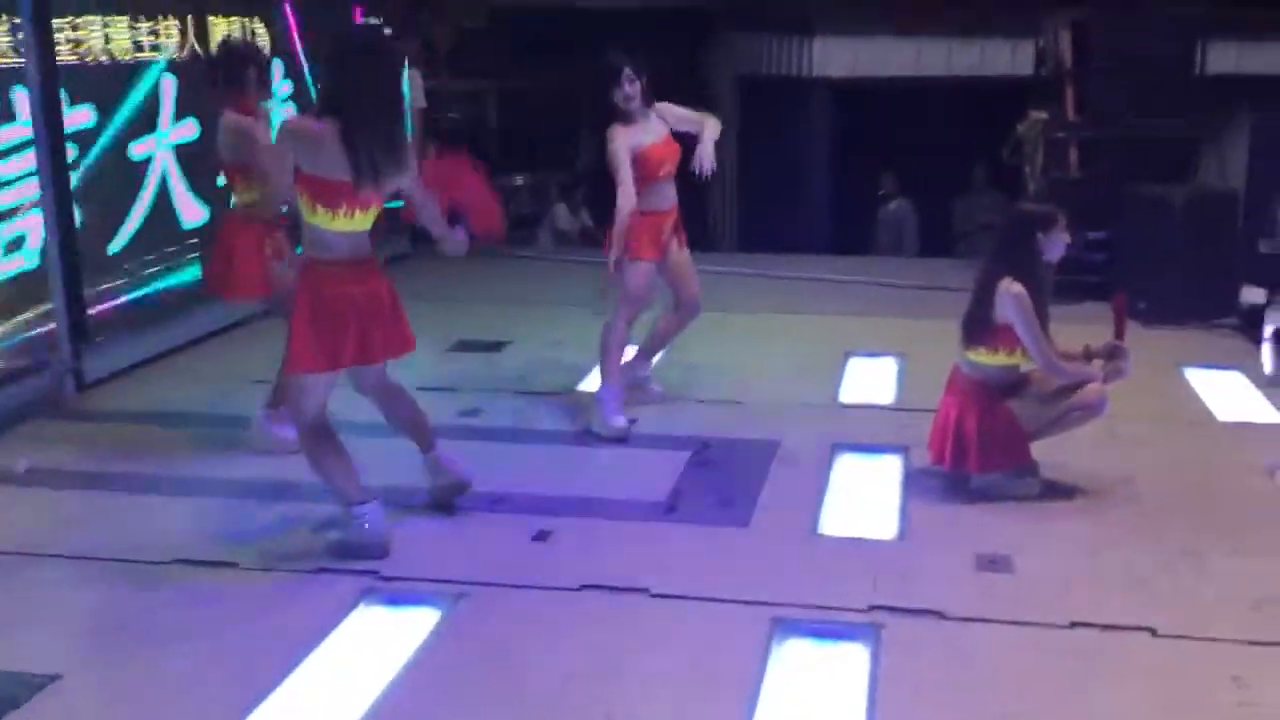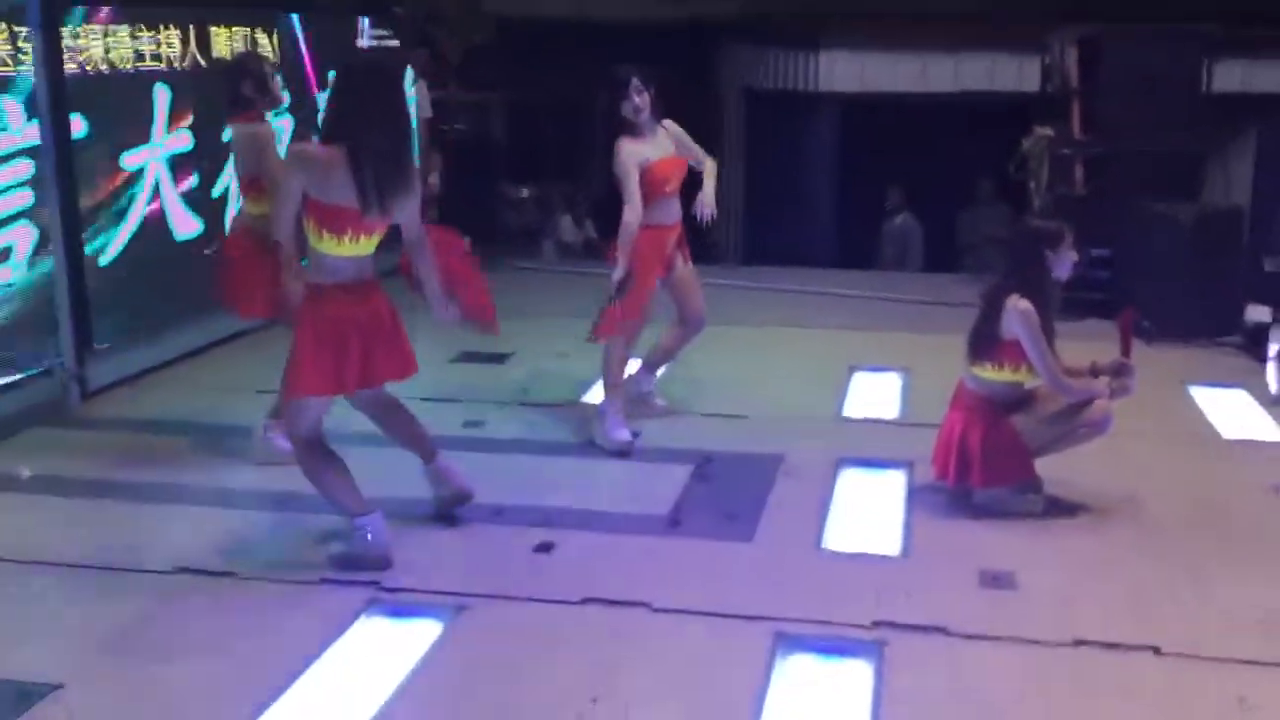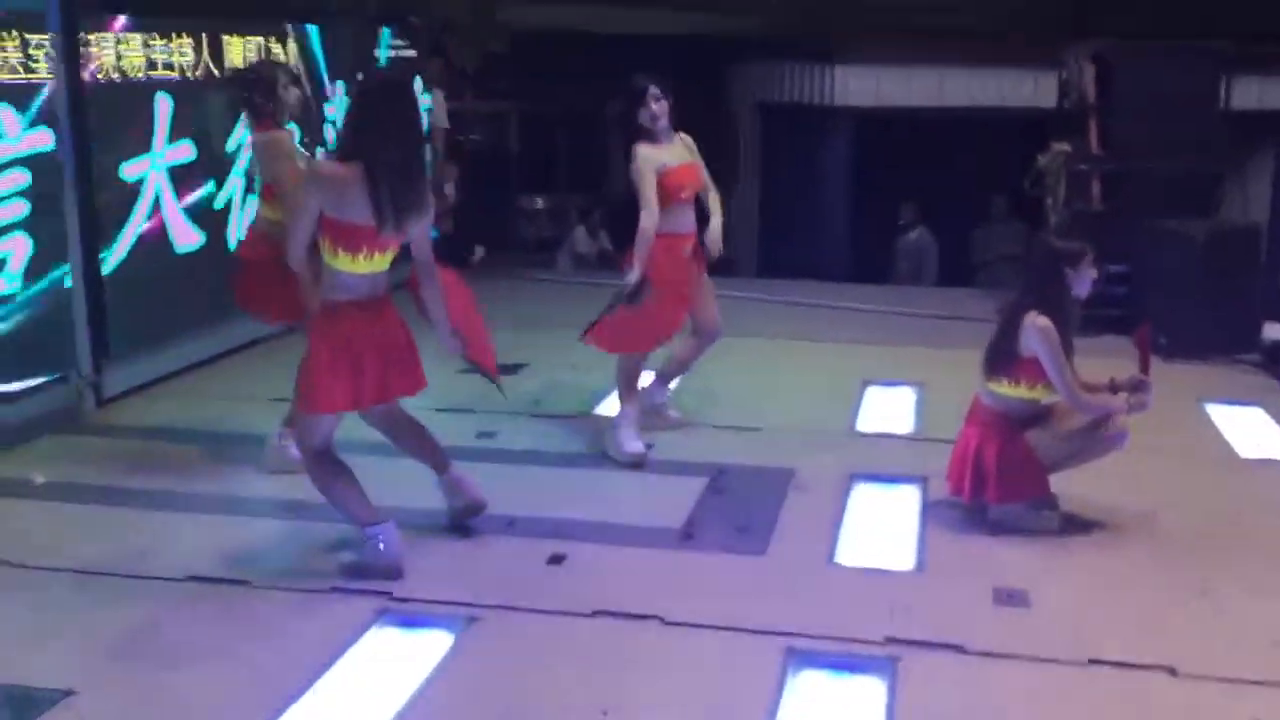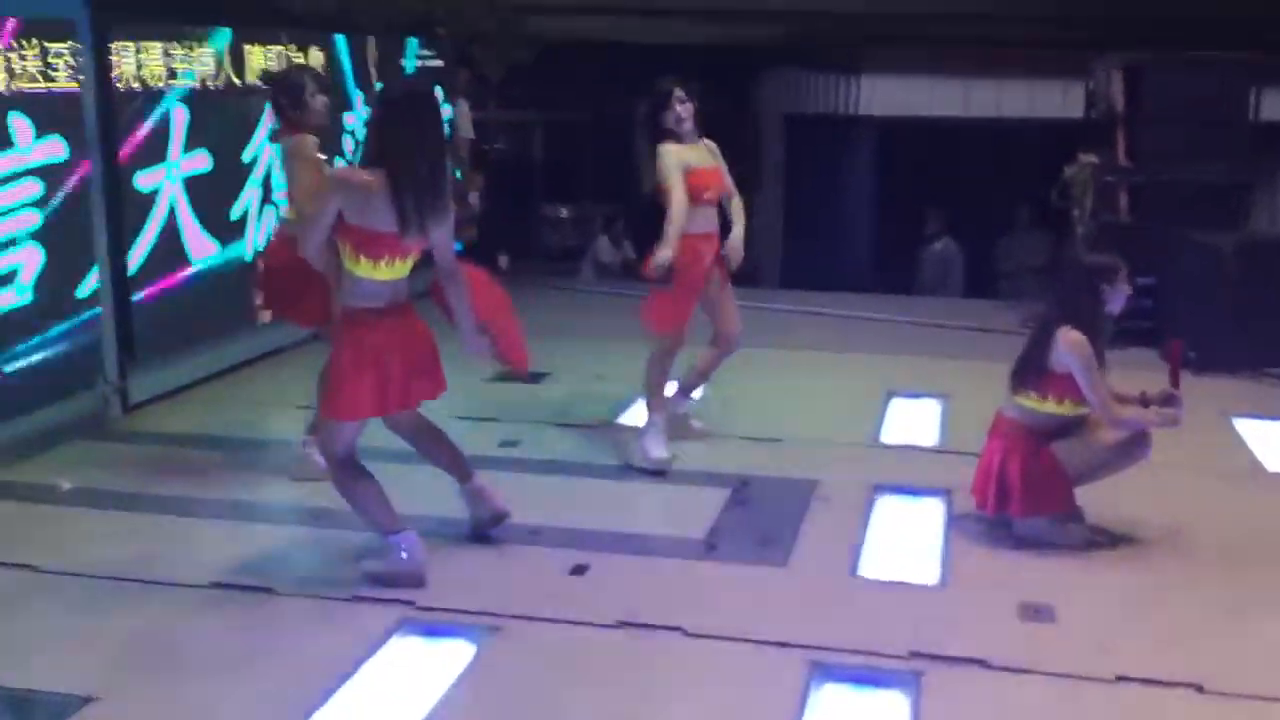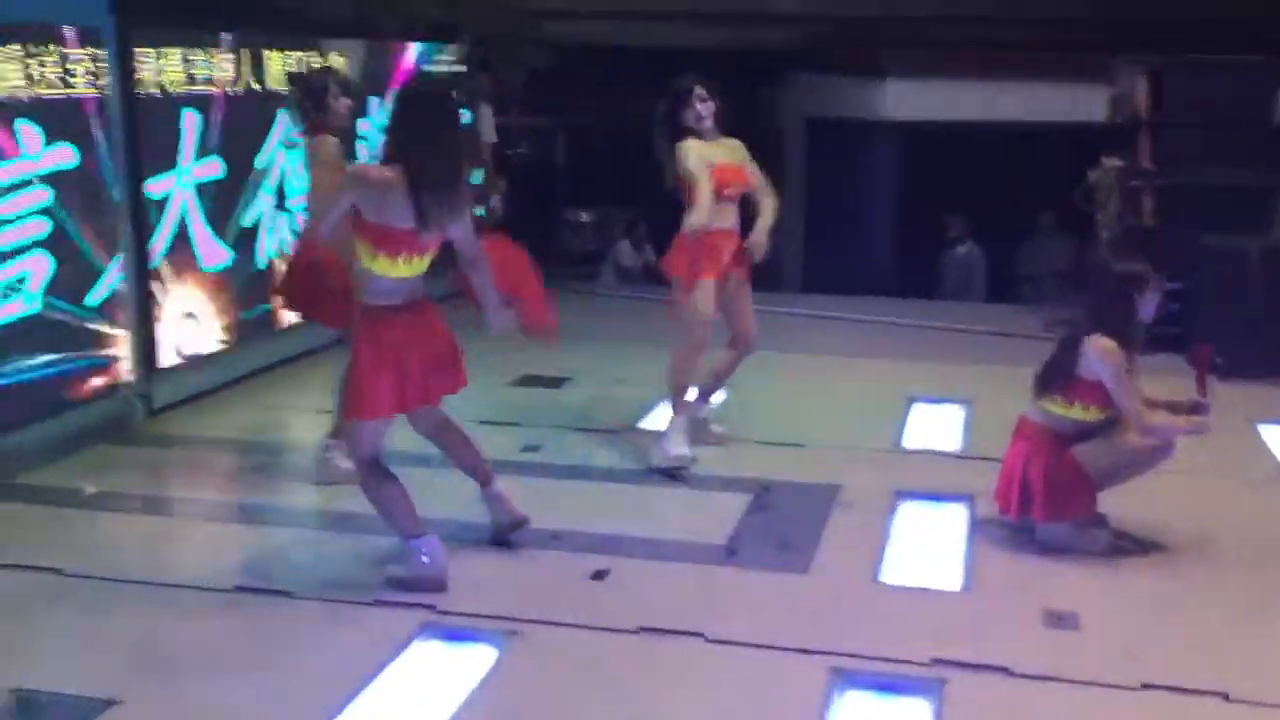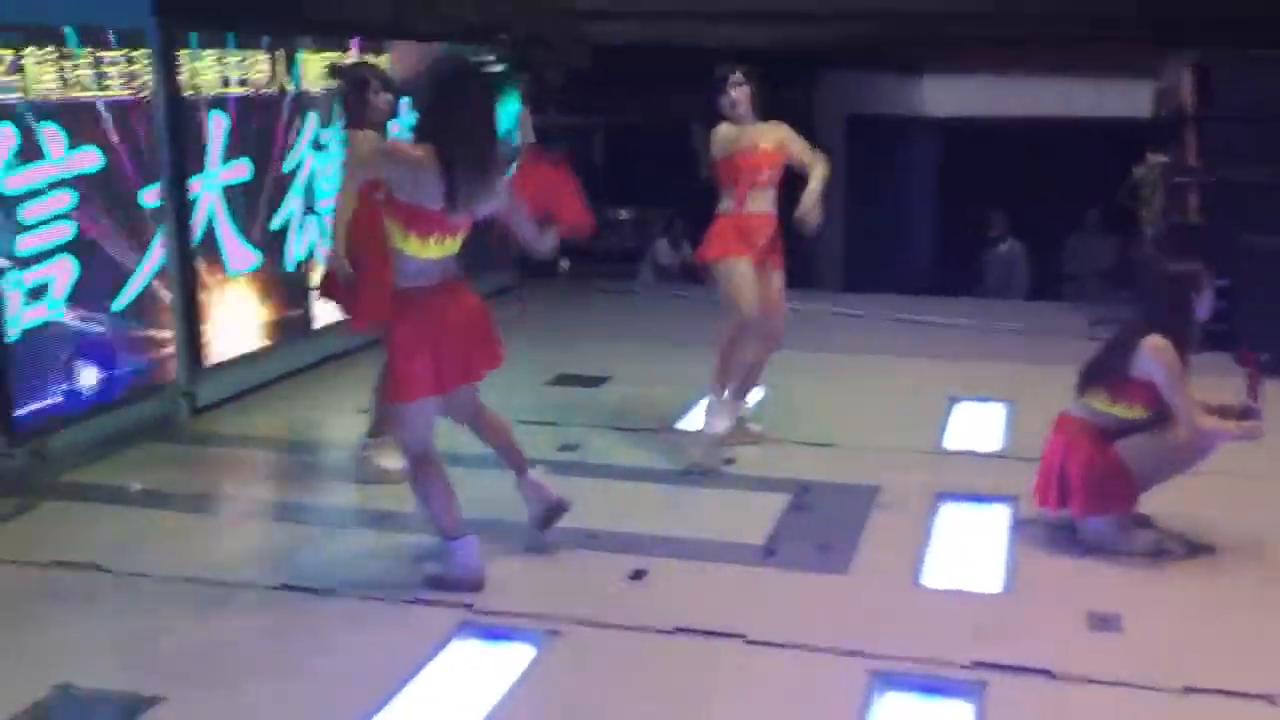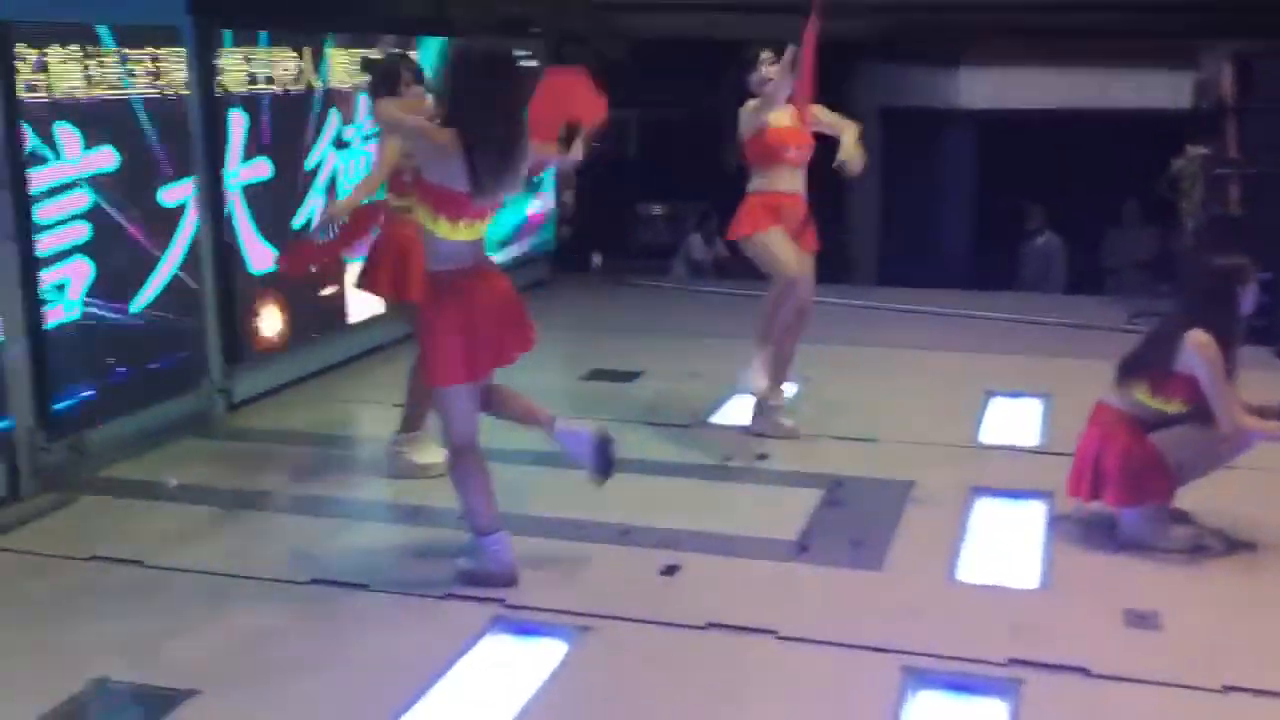
dt=0.1s
person 1, frame 1
left shoulder: (302, 134)
right shoulder: (395, 147)
left elbow: (275, 190)
right elbow: (423, 205)
right wrist: (447, 238)
left hip: (323, 289)
right hip: (369, 284)
left knee: (308, 416)
right knee: (377, 384)
left ankle: (366, 521)
right ankle: (441, 468)
person 1, frame 2
left shoulder: (308, 160)
right shoulder: (403, 174)
left elbow: (282, 233)
right elbow: (418, 244)
right wrist: (439, 302)
left hip: (324, 312)
right hip: (371, 308)
left knee: (303, 433)
right knee: (373, 400)
left ankle: (369, 532)
right ankle: (443, 475)
person 1, frame 3
left shoulder: (324, 178)
right shoulder: (417, 191)
left elbow: (296, 254)
right elbow: (426, 268)
left wrist: (312, 295)
right wrist: (444, 330)
left hip: (339, 329)
right hip: (383, 323)
left knee: (313, 445)
right knee: (385, 414)
left ankle: (381, 542)
right ankle: (457, 486)
person 1, frame 4
left shoulder: (351, 186)
right shoulder: (438, 199)
left elbow: (312, 252)
right elbow: (450, 273)
right wrist: (471, 332)
left hip: (361, 335)
right hip: (405, 329)
left knee: (338, 453)
right knee: (408, 421)
left ankle: (406, 552)
right ankle: (480, 497)
person 1, frame 5
left shoulder: (367, 181)
right shoulder: (455, 194)
left elbow: (318, 232)
right elbow: (472, 258)
right wrist: (495, 308)
left hip: (380, 333)
right hip: (423, 325)
left knee: (365, 455)
right knee: (430, 419)
left ankle: (426, 557)
right ankle: (498, 502)
person 1, frame 6
left shoulder: (407, 161)
right shoulder: (489, 172)
right elbow: (515, 218)
right wrist: (541, 240)
left hip: (416, 314)
right hip: (459, 306)
left knee: (416, 444)
right knee: (466, 407)
left ankle: (463, 558)
right ankle: (535, 488)
person 1, frame 7
left shoulder: (431, 141)
right shoulder: (514, 149)
left elbow: (381, 110)
right elbow: (545, 156)
left wrist: (413, 105)
right wrist: (570, 153)
left hip: (451, 298)
right hip: (489, 288)
left knee: (460, 436)
right knee: (483, 391)
left ankle: (495, 553)
right ankle: (568, 433)
person 2, frame 1
left shoulder: (252, 117)
right shoulder: (240, 125)
right elbow: (275, 182)
left hip: (265, 232)
right hip: (249, 238)
left ankle: (279, 410)
right ankle: (272, 420)
person 2, frame 2
left shoulder: (251, 130)
right shoulder: (257, 135)
left hip: (262, 244)
right hip: (259, 249)
left ankle: (282, 421)
right ankle: (273, 431)
person 2, frame 3
left shoulder: (274, 138)
right shoulder: (277, 141)
right elbow: (296, 204)
left hip: (278, 250)
right hip: (275, 254)
left ankle: (296, 430)
right ankle: (286, 440)
person 2, frame 4
left shoulder: (300, 143)
right shoulder: (303, 146)
right elbow: (309, 211)
left hip: (303, 254)
right hip: (304, 258)
left ankle: (321, 437)
right ankle: (313, 444)
person 2, frame 5
left shoulder: (326, 145)
right shoulder: (326, 147)
right elbow: (323, 211)
left hip: (332, 256)
right hip: (329, 258)
left ankle: (341, 441)
right ankle: (335, 449)
person 2, frame 6
left shoulder: (371, 137)
right shoulder: (362, 140)
right elbow: (348, 197)
right wrist: (341, 250)
left ankle: (381, 436)
right ankle: (375, 446)
person 2, frame 7
left shoulder: (404, 129)
right shoulder: (400, 132)
right elbow: (380, 172)
right wrist: (348, 203)
left hip: (410, 239)
right hip: (407, 242)
left ankle: (411, 434)
right ankle: (409, 440)
person 3, frame 1
left shoulder: (662, 113)
right shoulder: (618, 135)
left elbow: (711, 123)
right elbow: (626, 192)
left wrist: (706, 144)
right wrist: (617, 246)
left hip: (669, 223)
right hip: (642, 226)
left knee: (690, 302)
right knee: (628, 308)
left ankle: (638, 367)
right ankle: (609, 399)
person 3, frame 2
left shoulder: (670, 131)
right shoulder: (627, 149)
left elbow: (706, 162)
right elbow: (633, 208)
left wrist: (708, 191)
right wrist: (621, 263)
left hip: (674, 237)
right hip: (645, 240)
left knee: (695, 316)
right knee: (627, 322)
left ankle: (640, 379)
right ankle: (611, 413)
person 3, frame 3
left shoulder: (684, 141)
right shoulder: (644, 153)
left elbow: (708, 188)
right elbow: (649, 212)
left wrist: (715, 224)
right wrist: (638, 267)
left hip: (690, 248)
right hip: (659, 250)
left knee: (709, 328)
right knee: (642, 333)
left ankle: (655, 393)
right ankle: (625, 423)
person 3, frame 4
left shoulder: (710, 148)
right shoulder: (668, 152)
left elbow: (732, 198)
right elbow: (676, 198)
left wrist: (736, 234)
right wrist: (667, 247)
left hip: (713, 252)
right hip: (682, 252)
left knee: (729, 336)
right knee: (670, 338)
left ankle: (677, 402)
right ankle: (653, 431)
person 3, frame 5
left shoulder: (735, 146)
right shoulder: (687, 148)
left elbow: (765, 192)
right elbow: (701, 183)
left wrist: (763, 227)
right wrist: (697, 214)
left hip: (733, 250)
right hip: (700, 248)
left knee: (745, 338)
right knee: (694, 333)
left ankle: (697, 407)
right ankle: (677, 428)
person 3, frame 6
left shoulder: (776, 131)
right shoulder: (722, 133)
left elbow: (816, 161)
right elbow: (741, 141)
left wrist: (812, 193)
right wrist: (750, 133)
left hip: (767, 237)
right hip: (730, 235)
left knee: (773, 329)
right knee: (746, 316)
left ankle: (736, 405)
right ankle: (718, 403)
person 3, frame 7
left shoulder: (805, 111)
right shoulder: (752, 111)
left elbow: (847, 126)
right elbow: (770, 104)
left wrist: (849, 142)
right wrist: (785, 80)
left hip: (798, 217)
right hip: (761, 213)
left knee: (800, 307)
right knee: (792, 278)
left ankle: (769, 402)
right ankle: (760, 354)
person 4, frame 1
left shoulder: (1007, 282)
right shoulder: (1013, 292)
left elbow: (1043, 353)
right elbow: (1050, 366)
left wrist: (1091, 354)
right wrist: (1099, 373)
left hip: (986, 394)
right hip: (980, 406)
left knee: (1083, 381)
right knee: (1094, 396)
left ankle: (1002, 450)
right ankle: (995, 467)
person 4, frame 2
left shoulder: (1015, 298)
right shoulder: (1021, 309)
left elbow: (1051, 369)
right elbow: (1057, 383)
left wrist: (1097, 370)
right wrist: (1106, 388)
left hip: (990, 410)
right hip: (983, 423)
left knee: (1087, 398)
right knee: (1098, 413)
left ankle: (1010, 466)
right ankle: (998, 484)
person 4, frame 3
left shoulder: (1034, 316)
right shoulder: (1039, 325)
left elbow: (1069, 385)
right elbow: (1076, 401)
left wrist: (1115, 387)
right wrist: (1124, 404)
left hip: (1006, 426)
right hip: (999, 439)
left knee: (1105, 414)
right knee: (1114, 428)
left ankle: (1022, 482)
right ankle: (1012, 502)
person 4, frame 4
left shoulder: (1069, 331)
right shoulder: (1072, 341)
left elbow: (1103, 398)
right elbow: (1112, 416)
left wrist: (1147, 401)
right wrist: (1159, 418)
left hip: (1029, 439)
right hip: (1021, 453)
left knee: (1134, 426)
right knee: (1136, 440)
left ankle: (1050, 497)
right ankle: (1037, 515)
person 4, frame 5
left shoulder: (1100, 339)
right shoulder: (1103, 348)
left elbow: (1130, 403)
right elbow: (1144, 424)
left wrist: (1176, 407)
right wrist: (1190, 425)
left hip: (1053, 442)
right hip: (1045, 456)
right knee: (1159, 442)
left ankle: (1073, 503)
right ankle: (1060, 521)
person 4, frame 6
left shoulder: (1152, 338)
right shoulder: (1157, 348)
left elbow: (1185, 407)
right elbow: (1193, 425)
left wrist: (1231, 411)
right wrist: (1243, 430)
left hip: (1096, 438)
right hip: (1085, 454)
right knee: (1203, 439)
left ankle: (1116, 501)
right ankle: (1107, 517)
person 4, frame 7
left shoulder: (1192, 331)
right shoulder: (1200, 342)
left elbow: (1221, 404)
right elbow: (1233, 424)
left hip: (1131, 428)
right hip: (1120, 443)
right knee: (1238, 434)
left ankle: (1151, 500)
right ankle: (1144, 514)
